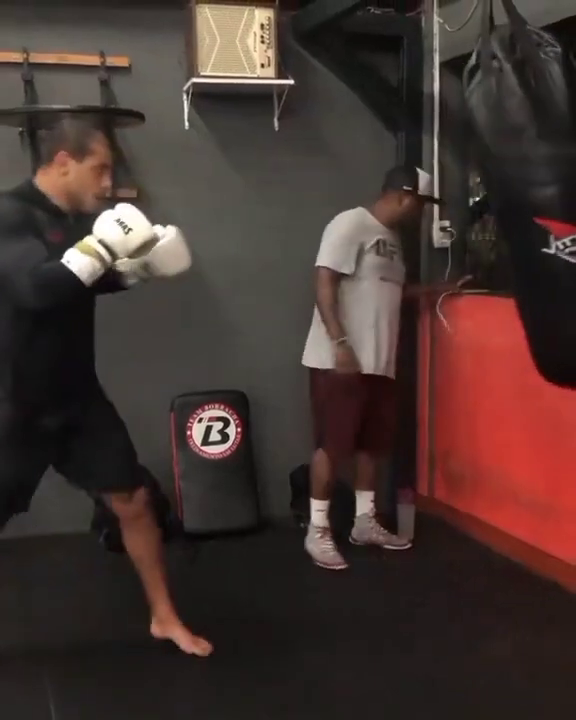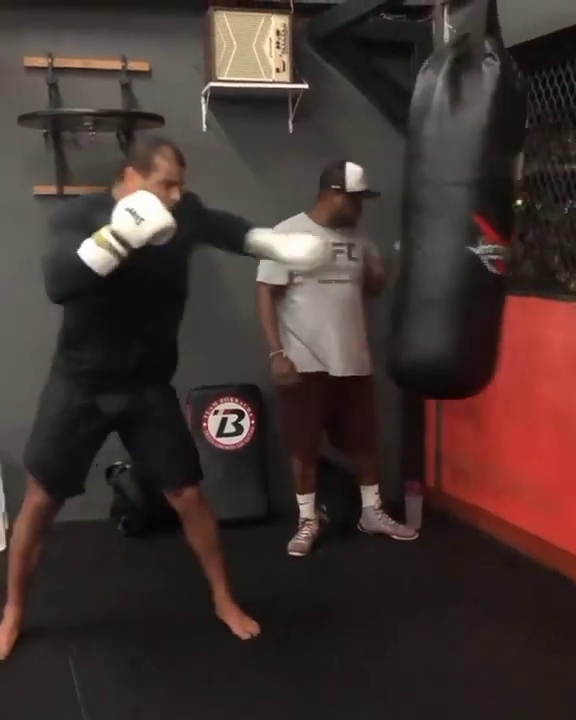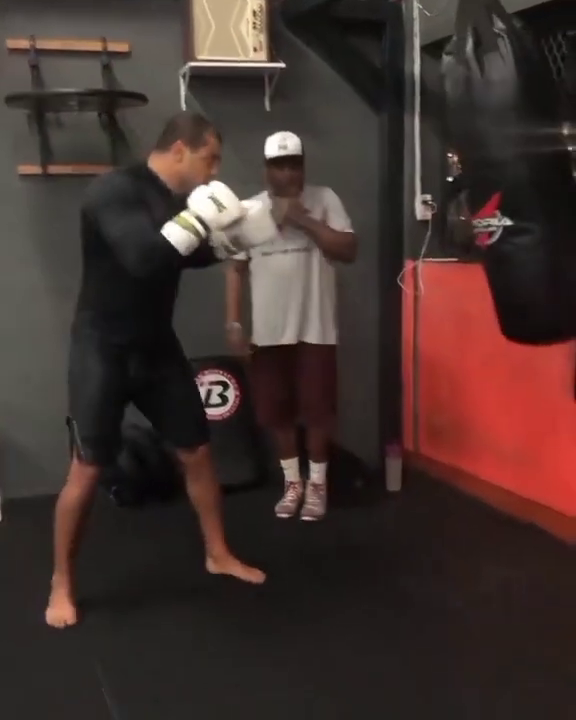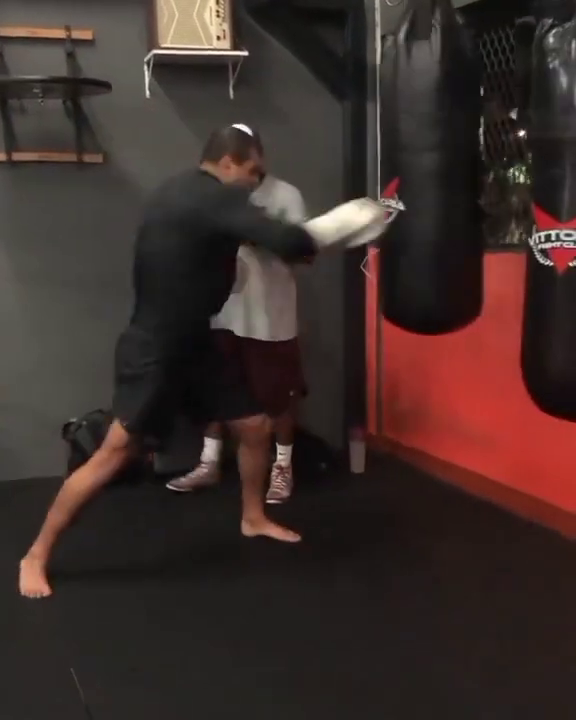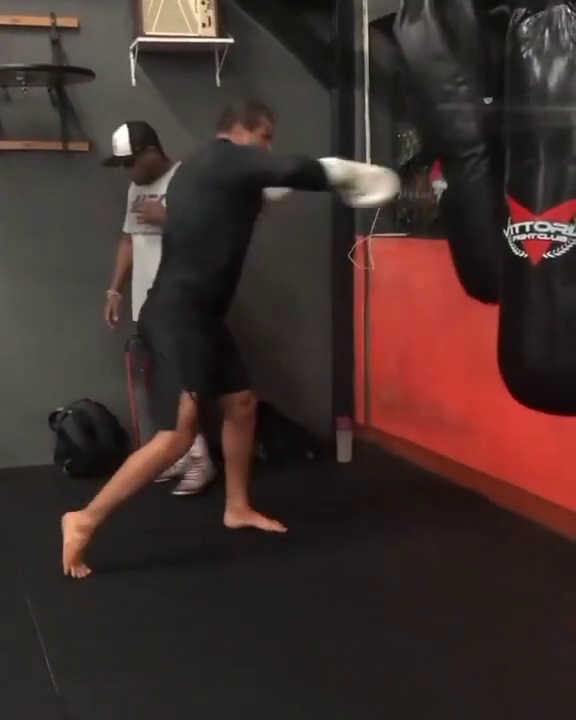
dt=0.7s
person 1, frame 1
left shoulder: (79, 218)
left elbow: (96, 281)
left wrist: (142, 261)
right wrist: (105, 244)
left hip: (76, 394)
left knee: (132, 503)
left ankle: (165, 619)
person 1, frame 2
left shoulder: (183, 215)
right shoulder: (78, 216)
left elbow: (228, 229)
right elbow: (61, 285)
left wrist: (278, 243)
right wrist: (119, 232)
left hip: (147, 386)
right hip: (78, 381)
left knee: (189, 498)
right knee: (42, 500)
left ankle: (224, 601)
person 1, frame 3
left shoulder: (176, 196)
right shoulder: (114, 191)
left elbow: (193, 254)
right elbow: (143, 258)
left wrist: (229, 231)
right wrist: (198, 217)
left hip: (156, 344)
right hip: (104, 348)
left knee: (197, 455)
right knee: (87, 472)
left ankle: (219, 555)
right ankle: (62, 583)
person 1, frame 4
left shoulder: (179, 193)
right shoulder: (209, 197)
right elbow: (284, 238)
right wrist: (346, 221)
left hip: (190, 343)
right hip: (157, 349)
left knee: (255, 426)
right knee: (115, 457)
left ankle: (253, 518)
right ankle: (37, 554)
person 1, frame 5
left shoulder: (198, 169)
right shoulder: (232, 161)
right elbow: (294, 169)
left wrist: (258, 208)
right wrist: (357, 176)
left hip: (194, 312)
right hip: (179, 315)
left knee: (241, 405)
right knee: (176, 435)
left ankle: (237, 508)
right ankle: (85, 521)
person 2, frame 1
left shoulder: (390, 236)
right shoulder: (350, 224)
right elbow: (324, 282)
right wrist: (339, 343)
left hip: (377, 359)
right hip: (340, 356)
left knee: (371, 442)
right knee: (334, 441)
left ankle: (365, 521)
right ankle: (318, 530)
person 2, frame 2
left shoulder: (357, 236)
right shoulder: (287, 234)
left elbow: (374, 287)
right elbow: (267, 297)
left wrist: (372, 262)
right wrist: (277, 353)
left hip: (353, 360)
right hip: (305, 362)
left knee: (364, 439)
right knee: (304, 445)
left ankle: (373, 512)
right ankle: (308, 521)
person 2, frame 3
left shoulder: (324, 200)
left elbow: (349, 251)
right elbow: (236, 268)
left wrist: (305, 220)
right wrist: (233, 322)
left hip: (315, 329)
right hip: (268, 332)
left knee: (318, 409)
right knee: (278, 412)
left ankle: (317, 484)
right ankle: (292, 483)
person 2, frame 4
left shoulder: (284, 195)
left hip: (271, 319)
right hip: (225, 317)
left knee: (279, 396)
left ankle: (282, 470)
right ankle: (208, 465)
person 2, frame 5
right shoulder: (137, 188)
right elbow: (129, 240)
left wrist: (164, 218)
right wrist: (114, 290)
right hip: (148, 305)
left ankle: (201, 457)
right ankle: (187, 454)
